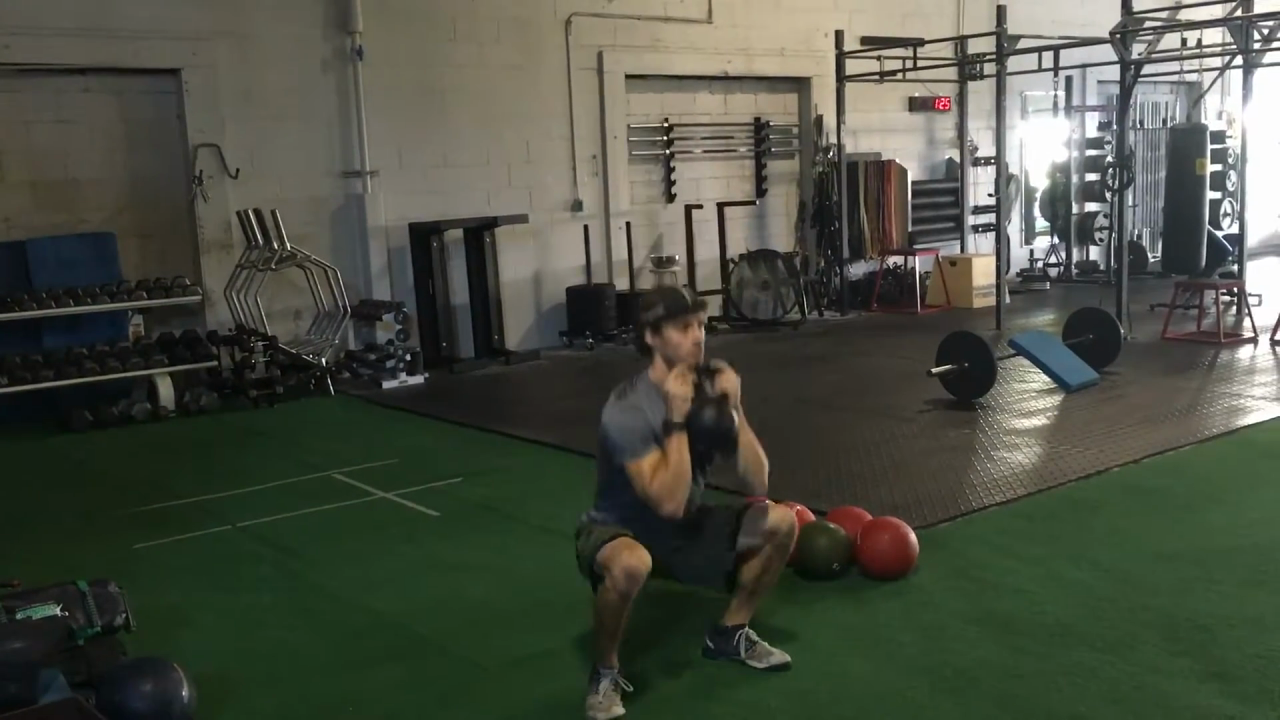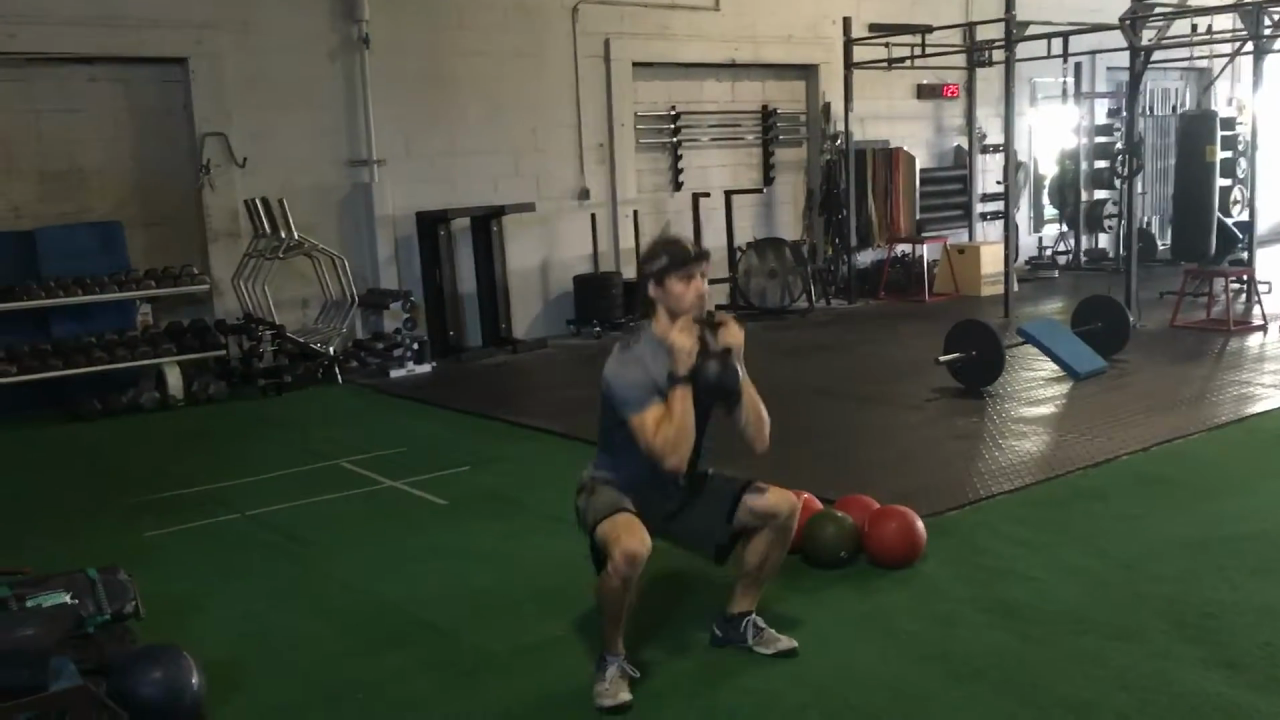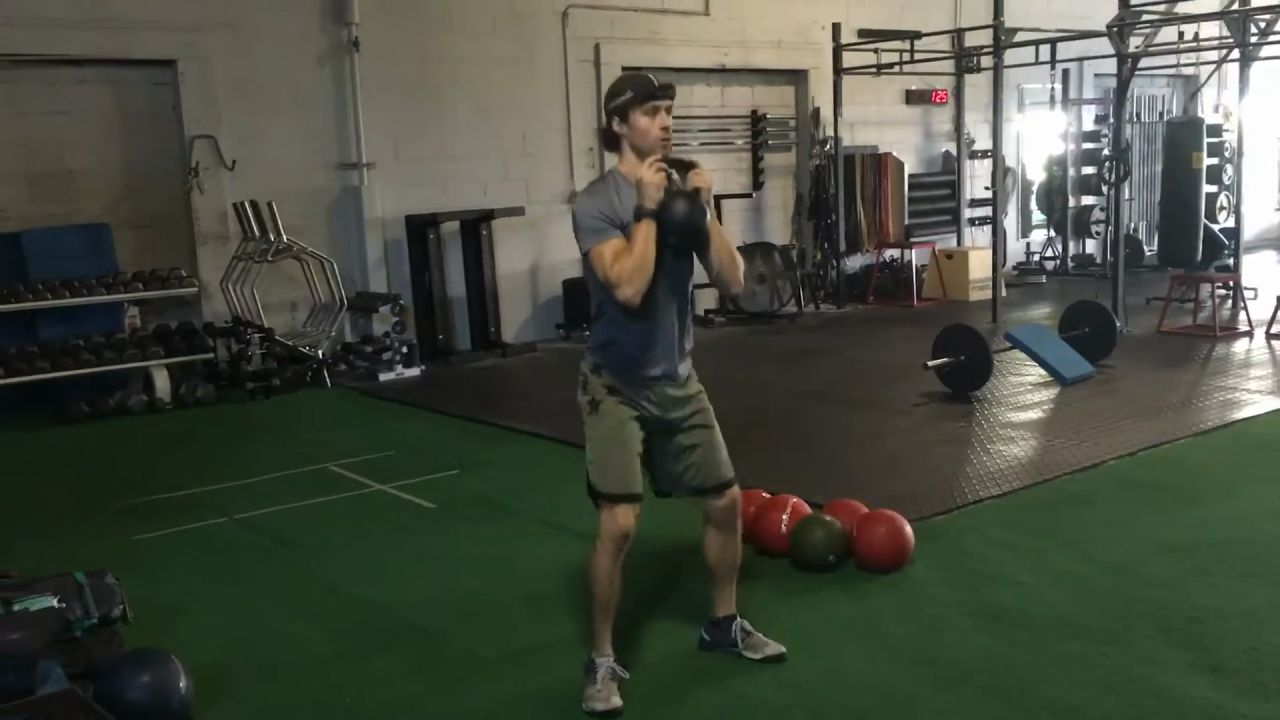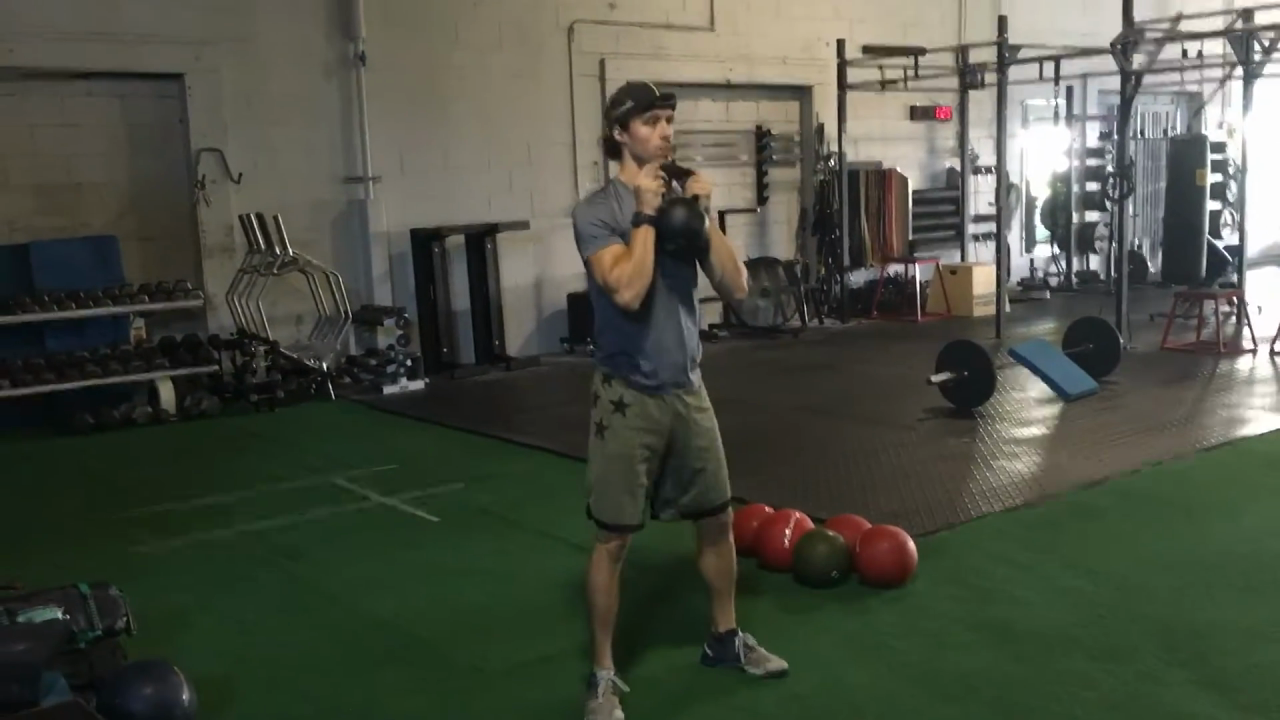
dt=0.4s
person 1, frame 1
left shoulder: (710, 392)
right shoulder: (626, 411)
left elbow: (758, 483)
right elbow: (670, 502)
left wrist: (734, 409)
right wrist: (677, 420)
left hip: (684, 530)
right hip: (616, 530)
left knee: (782, 525)
right knee: (630, 567)
left ankle: (729, 632)
right ankle: (605, 672)
person 1, frame 2
left shoulder: (712, 349)
right shoulder: (629, 364)
left elbow: (759, 440)
right elbow: (673, 458)
left wrist: (736, 366)
right wrist: (680, 373)
left hip: (683, 492)
right hip: (616, 491)
left knee: (781, 507)
right knee: (630, 548)
left ankle: (736, 619)
right ankle: (612, 659)
person 1, frame 3
left shoulder: (680, 189)
right shoulder: (597, 201)
left elbow: (732, 281)
right elbow: (628, 288)
left wrist: (705, 209)
right wrist: (646, 208)
left hip: (678, 382)
right hip: (614, 387)
left knee: (725, 504)
right knee: (619, 524)
left ankle: (723, 624)
right ankle: (602, 660)
person 1, frame 4
left shoulder: (681, 197)
right shoulder: (597, 210)
left elbow: (735, 287)
right elbow: (626, 291)
left wrist: (703, 217)
right wrist: (645, 214)
left hip: (688, 391)
right hip: (628, 396)
left knee: (717, 523)
right knee: (613, 541)
left ankle: (725, 640)
